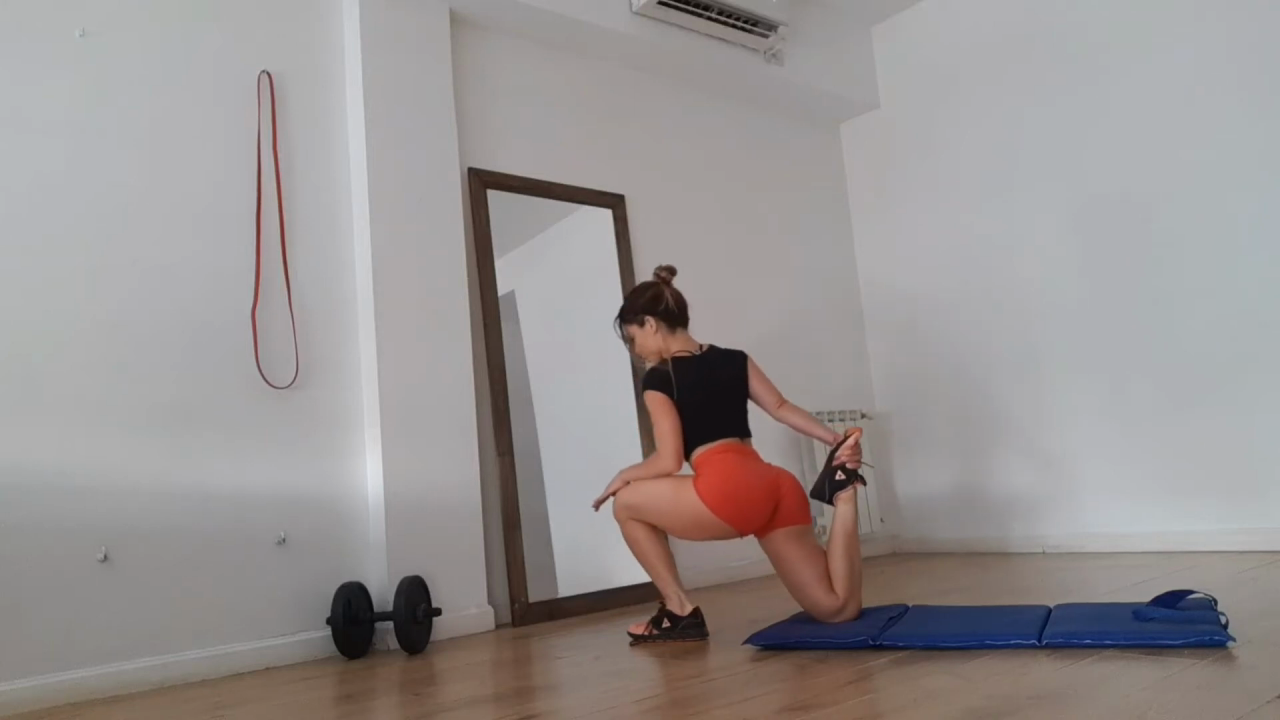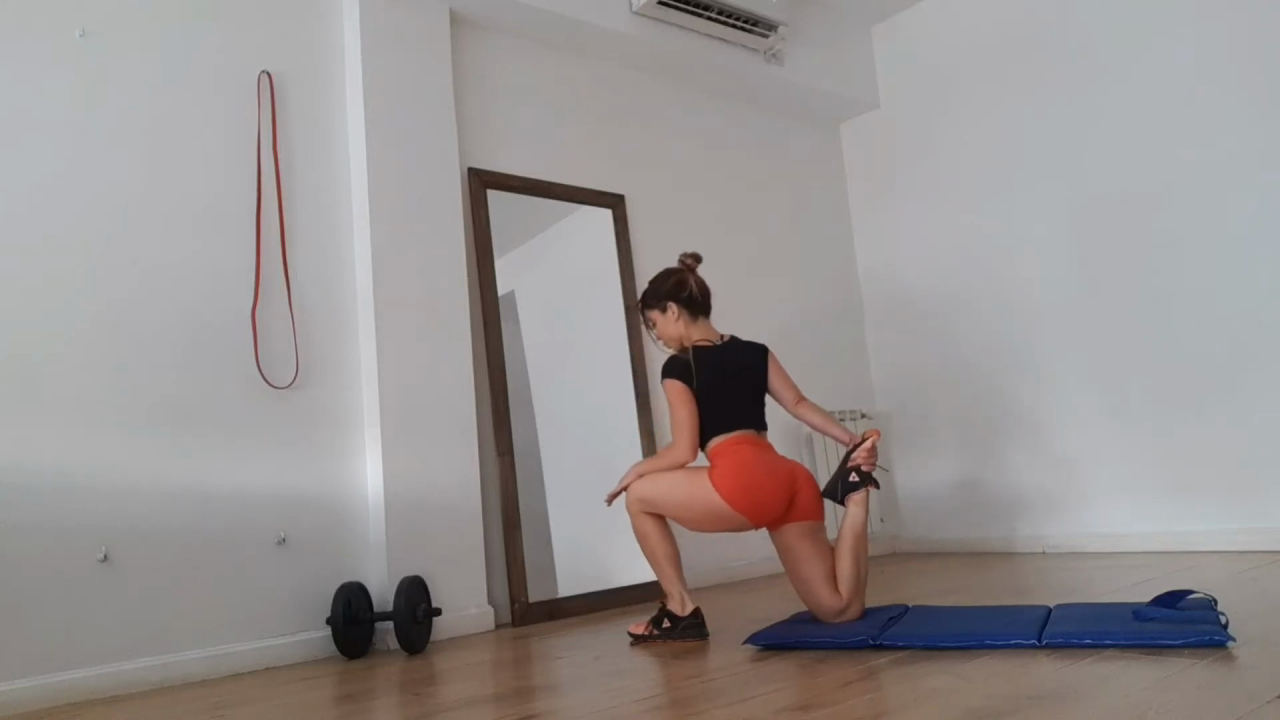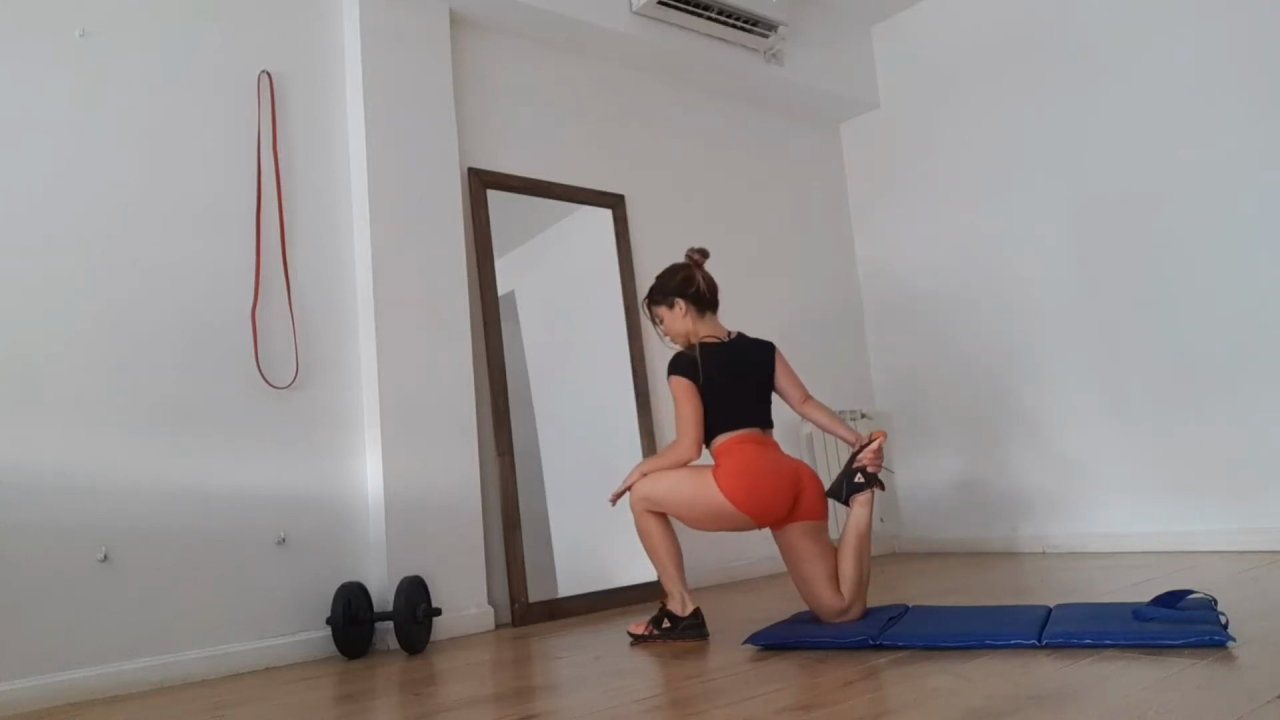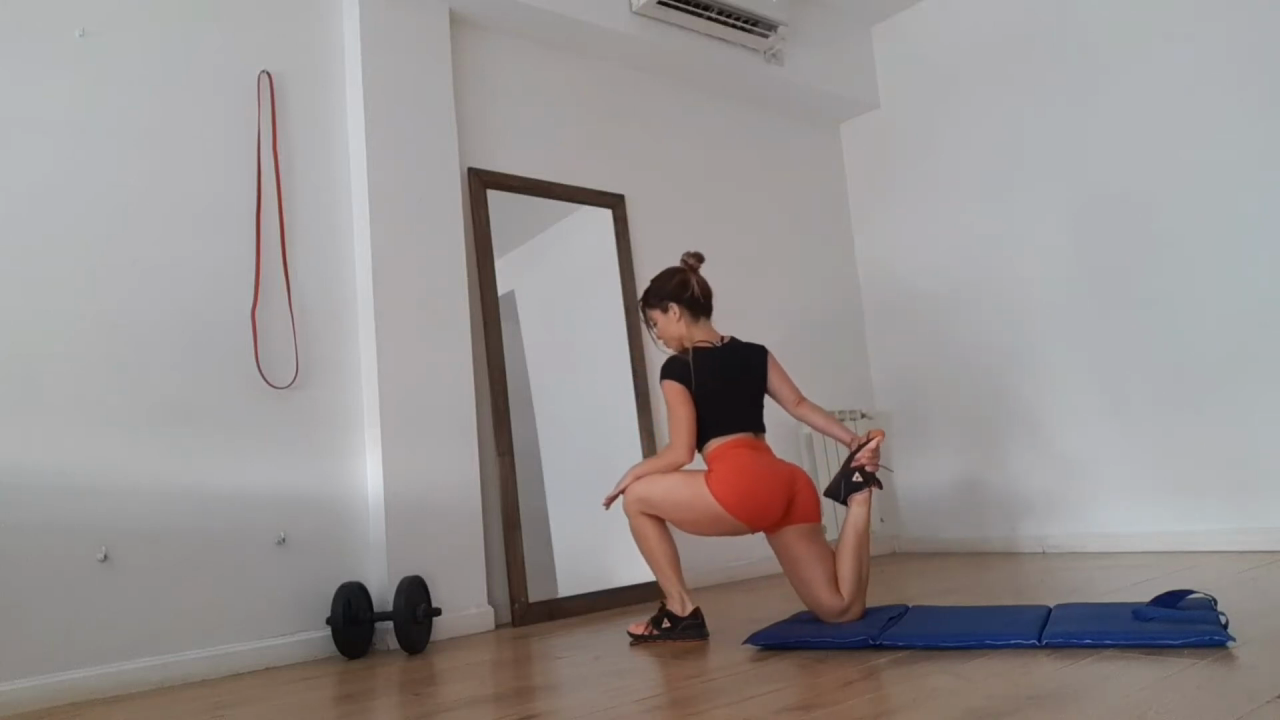
dt=0.5s
person 1, frame 1
left shoulder: (659, 379)
right shoulder: (734, 359)
left elbow: (668, 463)
right elbow: (781, 408)
left wrist: (624, 475)
right wrist: (837, 440)
left hip: (729, 490)
right hip: (778, 488)
left knee: (626, 503)
right knee: (838, 607)
left ankle: (681, 613)
person 1, frame 2
left shoulder: (678, 368)
right shoulder: (755, 352)
left elbow: (684, 451)
right elbow: (799, 404)
left wrist: (637, 469)
right wrist: (853, 442)
left hip: (745, 482)
right hip: (792, 481)
left knee: (639, 496)
right knee: (839, 608)
left ankle: (681, 612)
person 1, frame 3
left shoulder: (685, 364)
right shoulder: (762, 349)
left elbow: (688, 449)
right elbow: (805, 403)
left wrist: (641, 469)
right wrist: (858, 442)
left hip: (750, 482)
right hip: (797, 481)
left knee: (643, 495)
right knee: (842, 608)
left ankle: (681, 612)
person 1, frame 4
left shoulder: (677, 369)
right shoulder: (754, 353)
left elbow: (681, 452)
right elbow: (800, 405)
left wrist: (634, 472)
right wrist: (854, 442)
left hip: (743, 486)
right hip: (788, 484)
left knee: (637, 498)
right knee: (841, 608)
left ankle: (681, 612)
